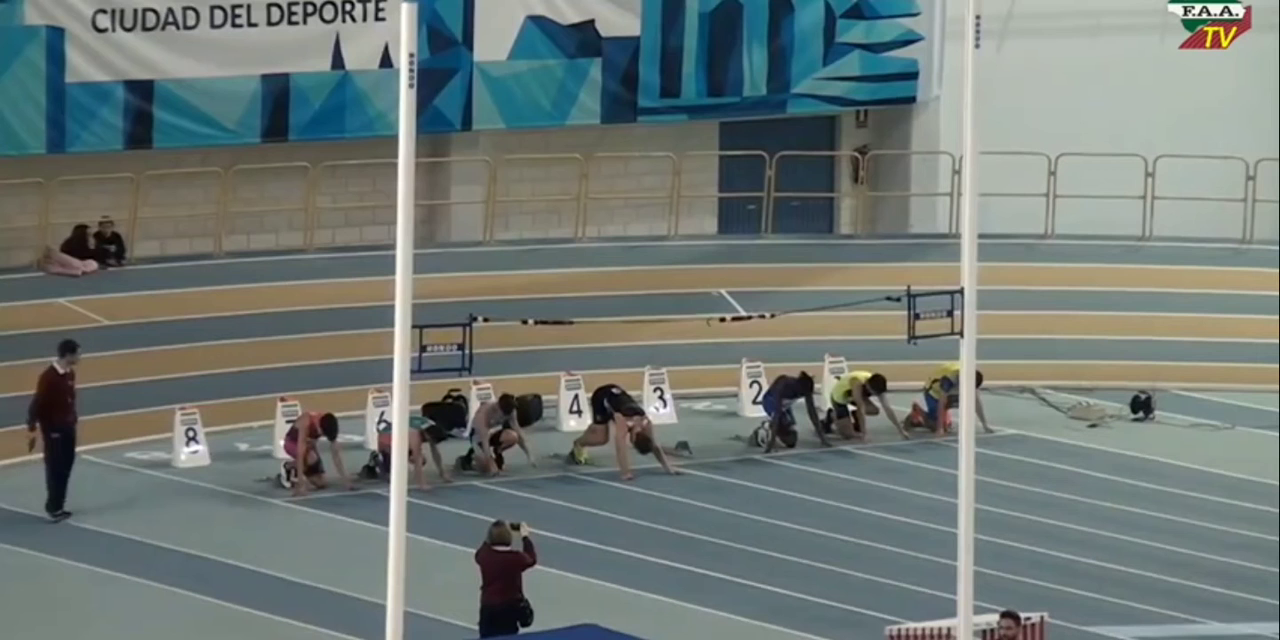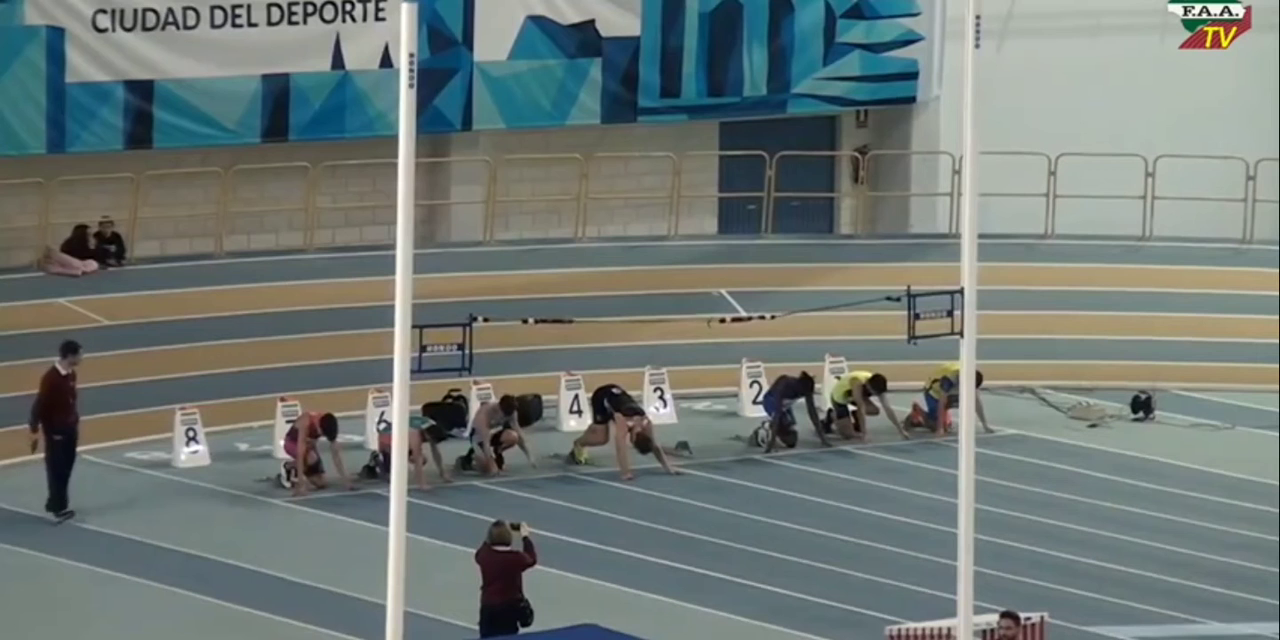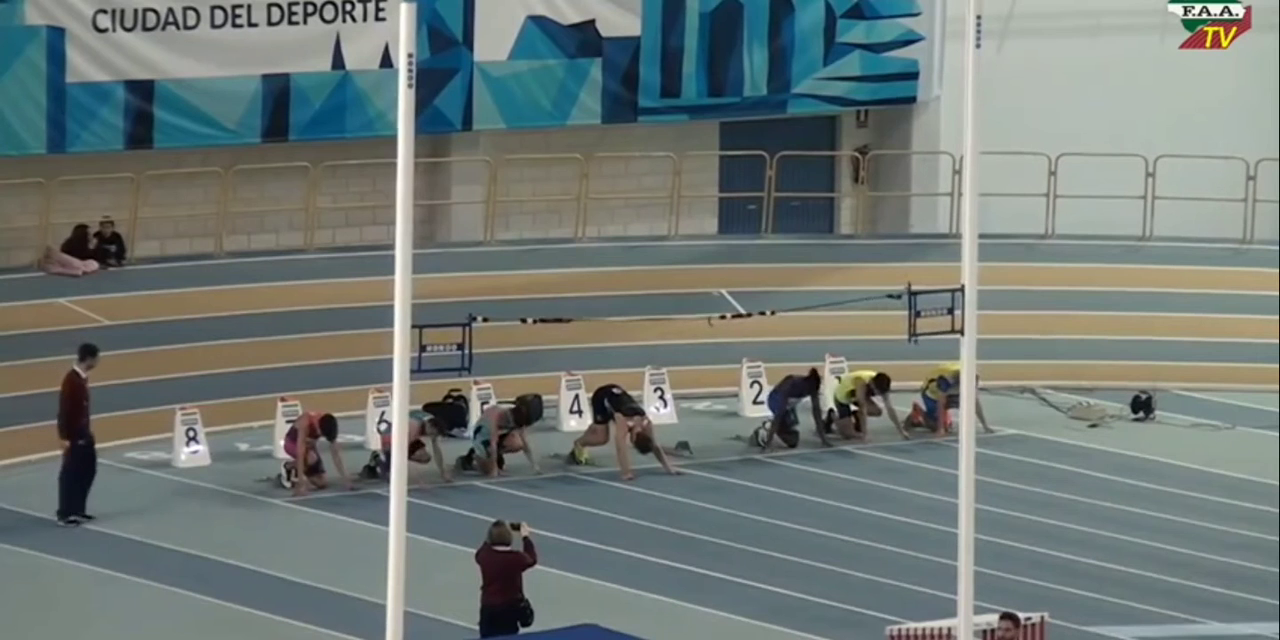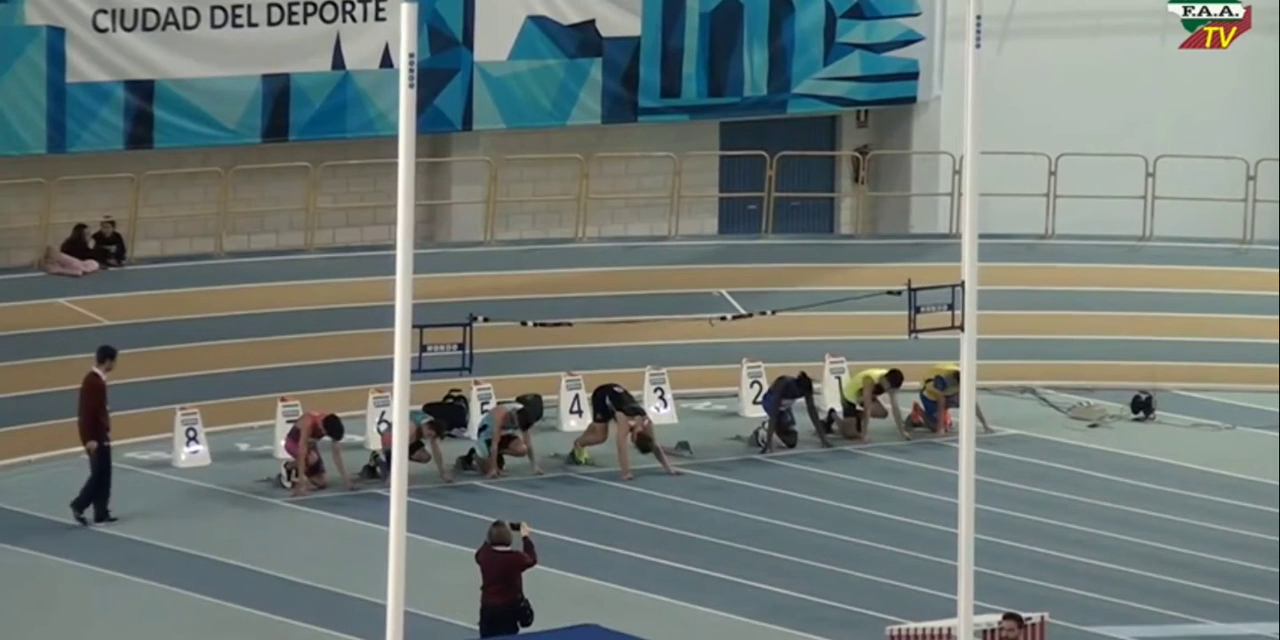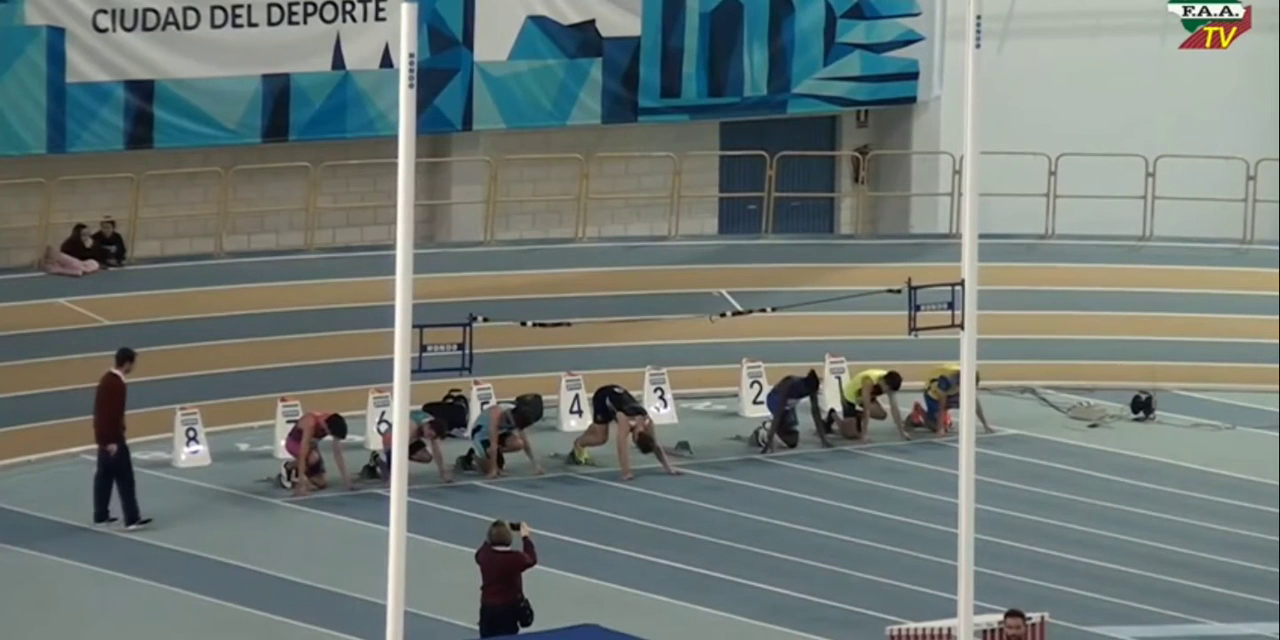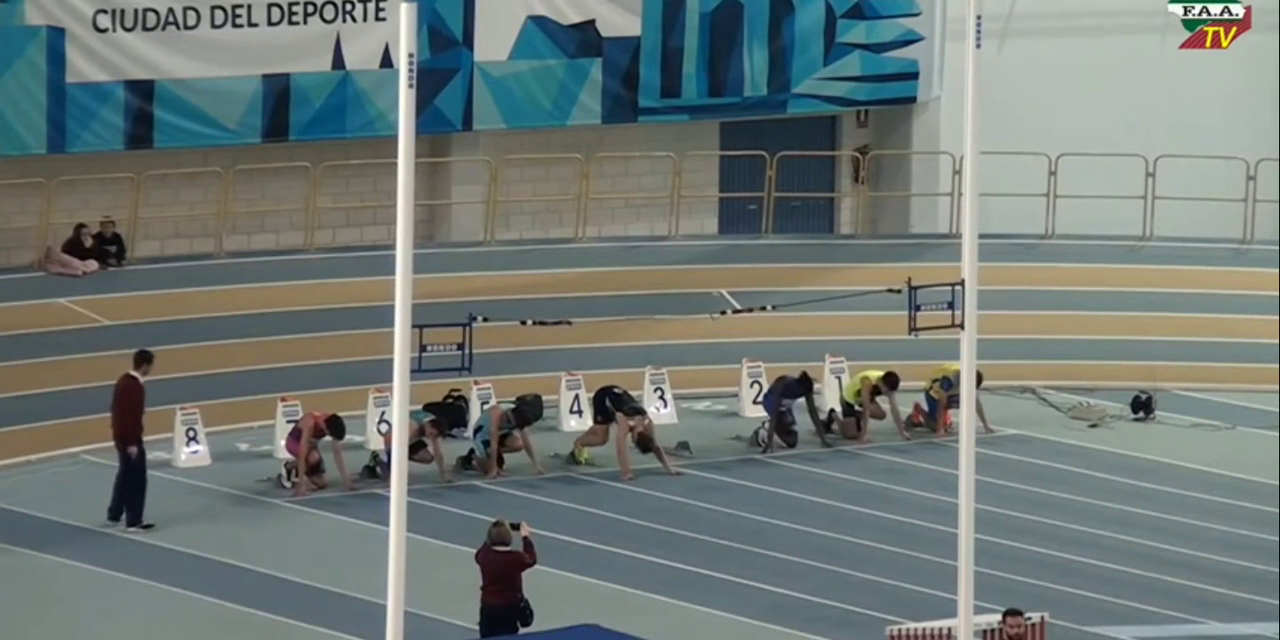
dt=0.4s
person 1, frame 1
left shoulder: (70, 374)
right shoulder: (48, 377)
right elbow: (37, 404)
left wrist: (74, 421)
right wrist: (32, 428)
left hip: (68, 427)
right hip: (53, 429)
left knee: (66, 467)
right knee: (55, 468)
left ankle: (57, 506)
right ankle: (53, 508)
person 1, frame 2
left shoulder: (72, 375)
right shoulder: (50, 377)
right elbow: (39, 405)
left wrist: (76, 422)
right wrist: (34, 430)
left hip: (69, 428)
right hip: (55, 430)
left knee: (65, 468)
right knee: (57, 469)
left ankle: (54, 504)
right ankle: (58, 509)
person 1, frame 3
left shoulder: (82, 378)
right shoulder: (72, 380)
right elbow: (64, 411)
right wrist: (64, 437)
left hip: (83, 432)
right hip: (73, 435)
left knee: (88, 469)
right knee: (71, 474)
left ankle: (77, 509)
right ankle: (64, 515)
person 1, frame 4
left shoulder: (95, 379)
right shoulder: (94, 383)
right elbow: (89, 412)
right wrist: (90, 439)
left hip: (98, 434)
right hip: (95, 436)
left knee: (101, 473)
right knee: (101, 474)
left ankle: (101, 514)
right ankle: (79, 505)
person 1, frame 5
left shoulder: (107, 379)
right shoulder: (116, 384)
right elbow: (112, 414)
right wrist: (112, 441)
left hip: (103, 435)
right hip: (112, 437)
left knee: (104, 475)
right knee: (125, 477)
left ankle: (101, 516)
right ankle: (132, 519)
person 1, frame 6
left shoulder: (124, 380)
right shoulder: (135, 386)
right elbow: (132, 416)
right wrist: (132, 443)
left hip: (120, 435)
right hip: (130, 438)
left knee: (125, 475)
right knee: (137, 478)
left ankle: (114, 514)
right ankle: (133, 521)
